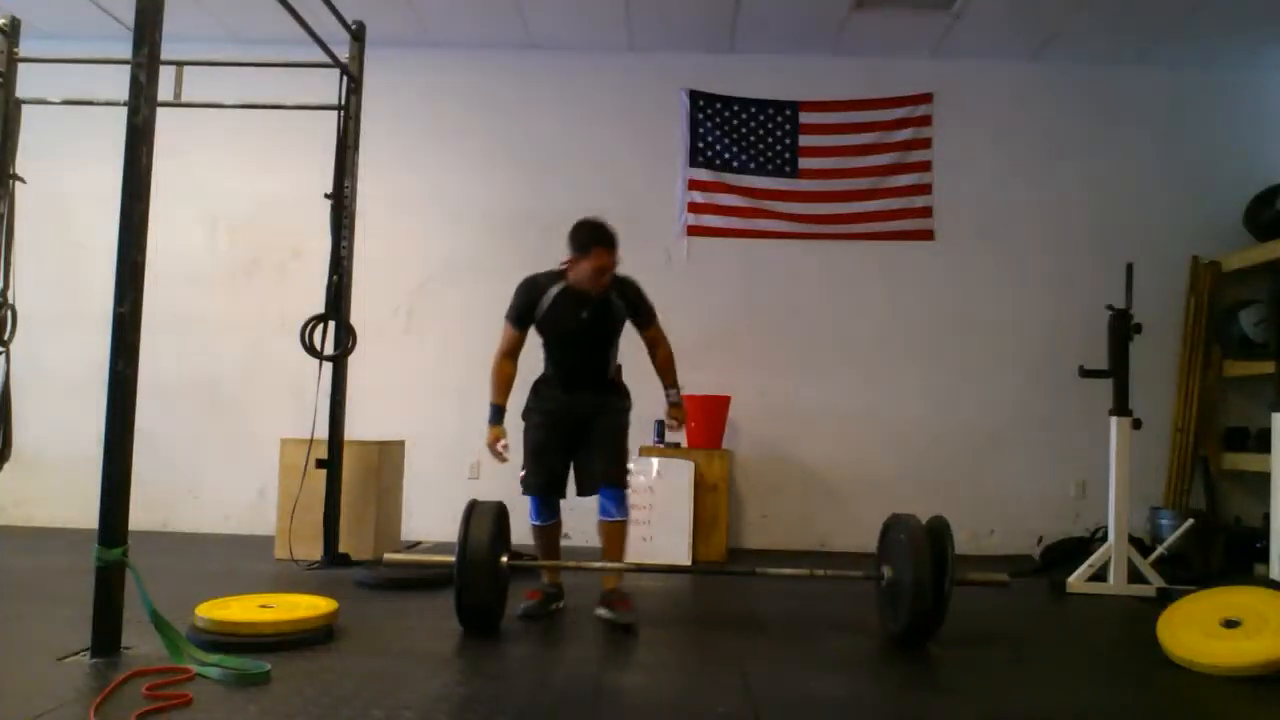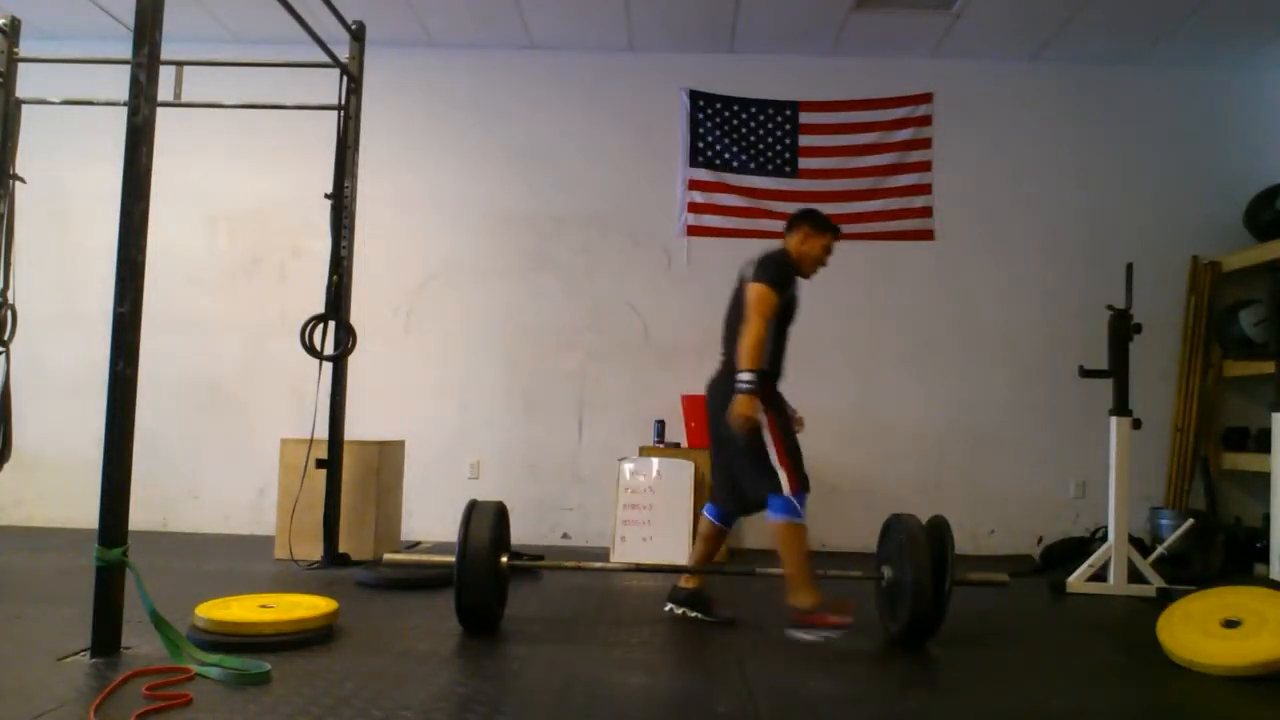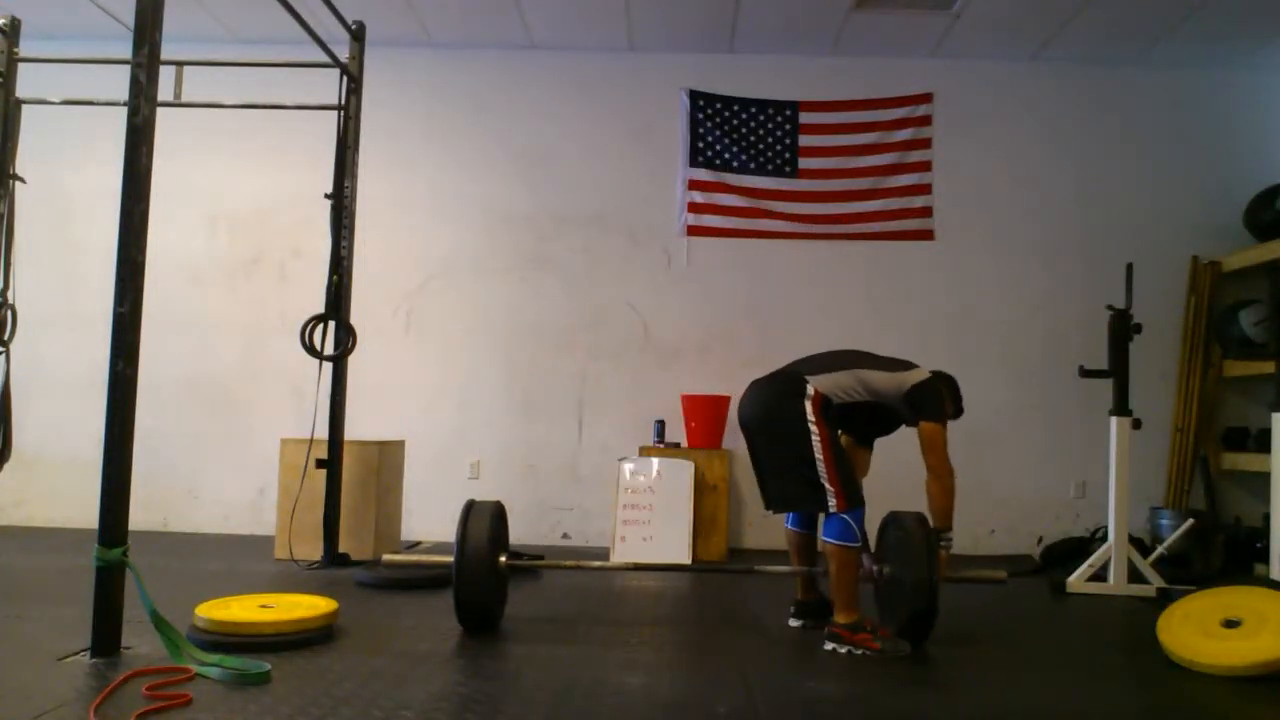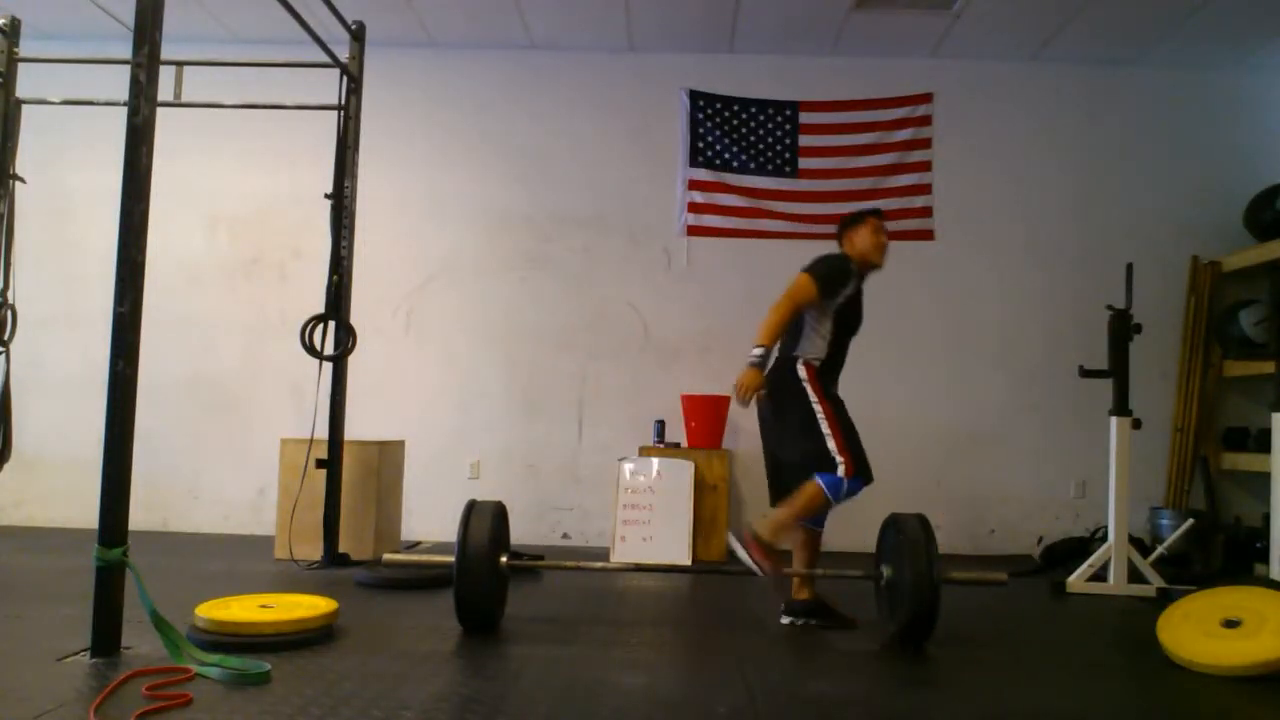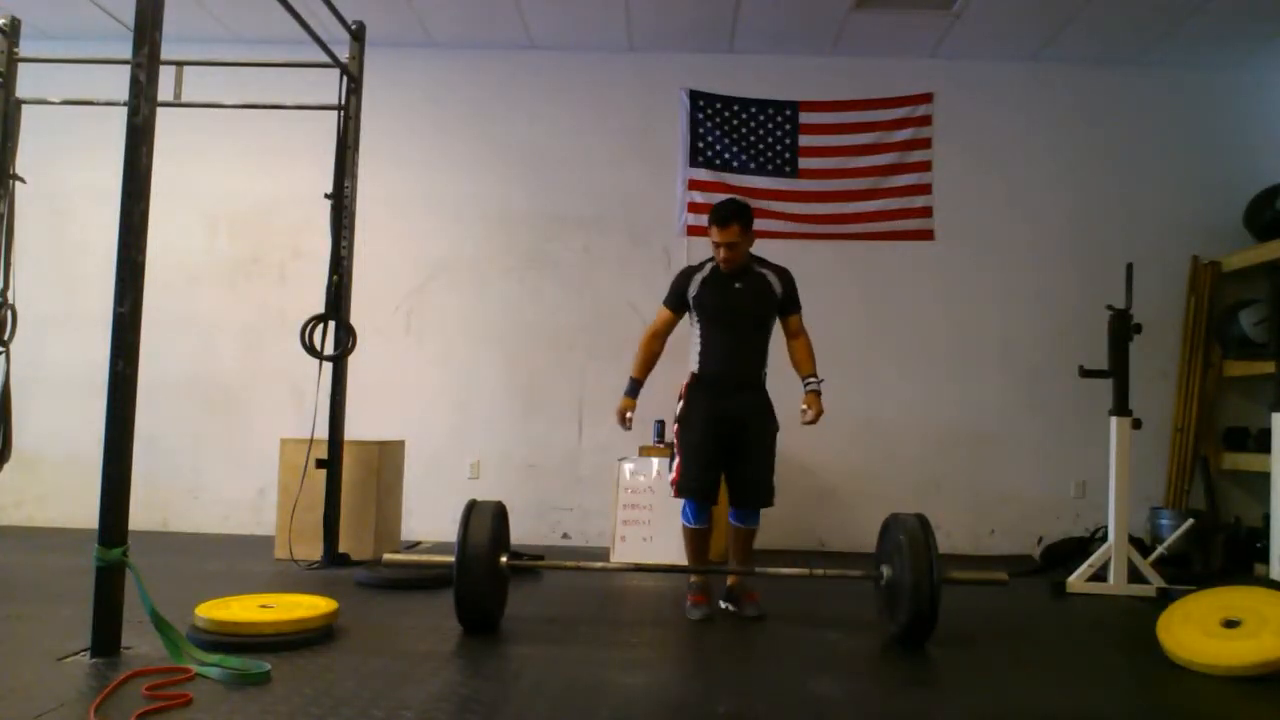
dt=1s
person 1, frame 1
left shoulder: (624, 292)
right shoulder: (535, 290)
left elbow: (656, 343)
right elbow: (507, 355)
left wrist: (673, 397)
right wrist: (496, 417)
left hip: (605, 398)
right hip: (551, 397)
left knee: (611, 487)
right knee: (540, 492)
left ankle: (612, 590)
right ankle: (550, 586)
person 1, frame 2
left shoulder: (776, 277)
right shoulder: (773, 265)
right elbow: (754, 321)
left wrist: (780, 406)
right wrist: (748, 389)
left hip: (736, 394)
right hip: (741, 393)
left knee: (735, 497)
right knee: (786, 486)
left ankle: (687, 589)
right ankle: (804, 605)
person 1, frame 3
left shoulder: (873, 406)
right shoulder: (926, 388)
left elbow: (852, 475)
right elbow: (940, 472)
left wrist: (859, 548)
right wrist: (941, 540)
left hip: (758, 400)
right hip: (791, 404)
left knee: (803, 499)
right knee: (843, 505)
left ankle: (807, 602)
right ankle: (846, 625)
person 1, frame 4
left shoulder: (850, 287)
right shoulder: (838, 268)
right elbow: (787, 303)
right wrist: (758, 360)
left hip: (797, 386)
right hip: (801, 381)
left knee: (811, 486)
right knee: (847, 471)
left ankle: (801, 598)
right ankle: (759, 538)
person 1, frame 5
left shoulder: (777, 280)
right shoulder: (692, 279)
left elbow: (796, 335)
right elbow: (657, 333)
left wrist: (811, 387)
right wrist: (631, 390)
left hip: (752, 401)
right hip: (702, 395)
left knee: (749, 501)
right knee: (697, 495)
left ankle: (736, 584)
right ankle: (698, 583)
